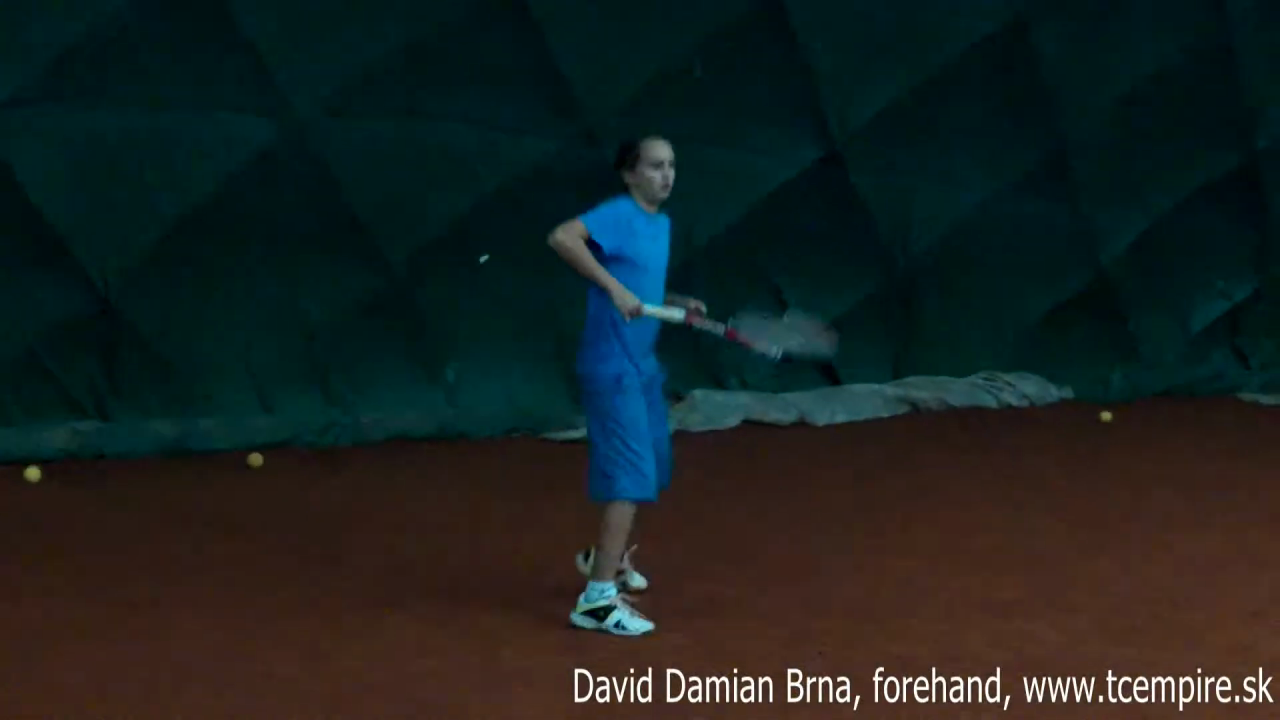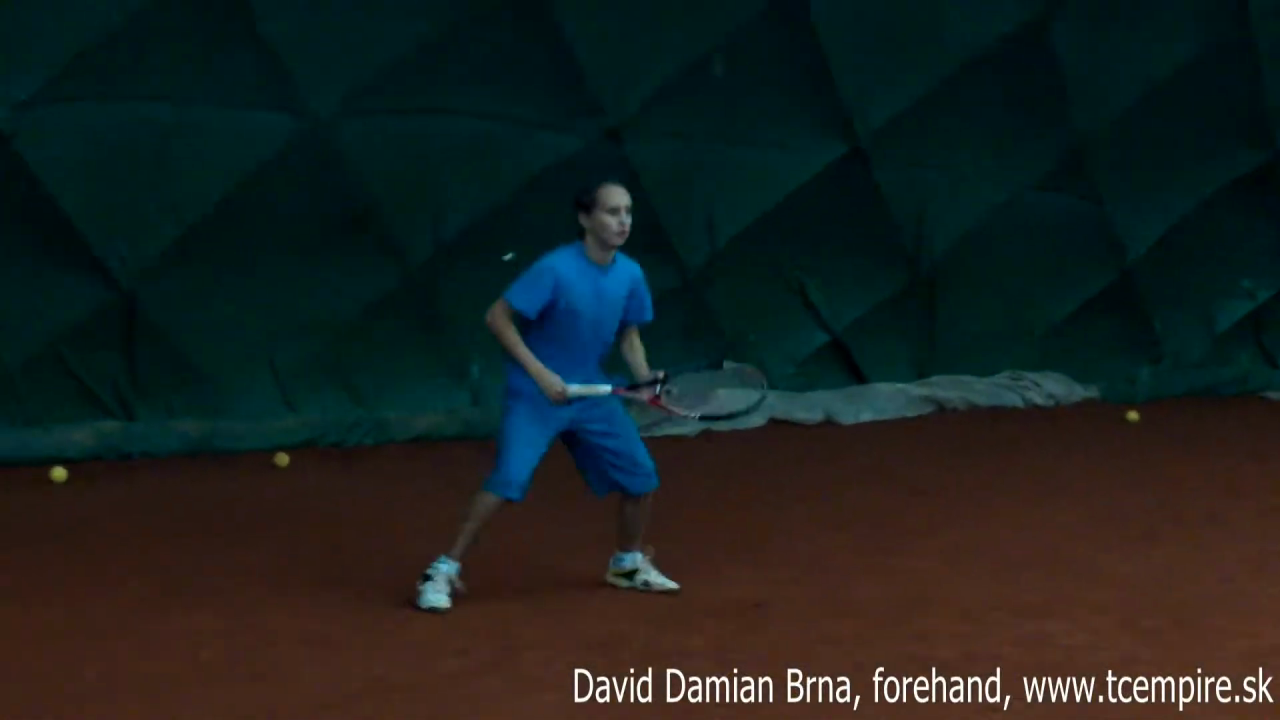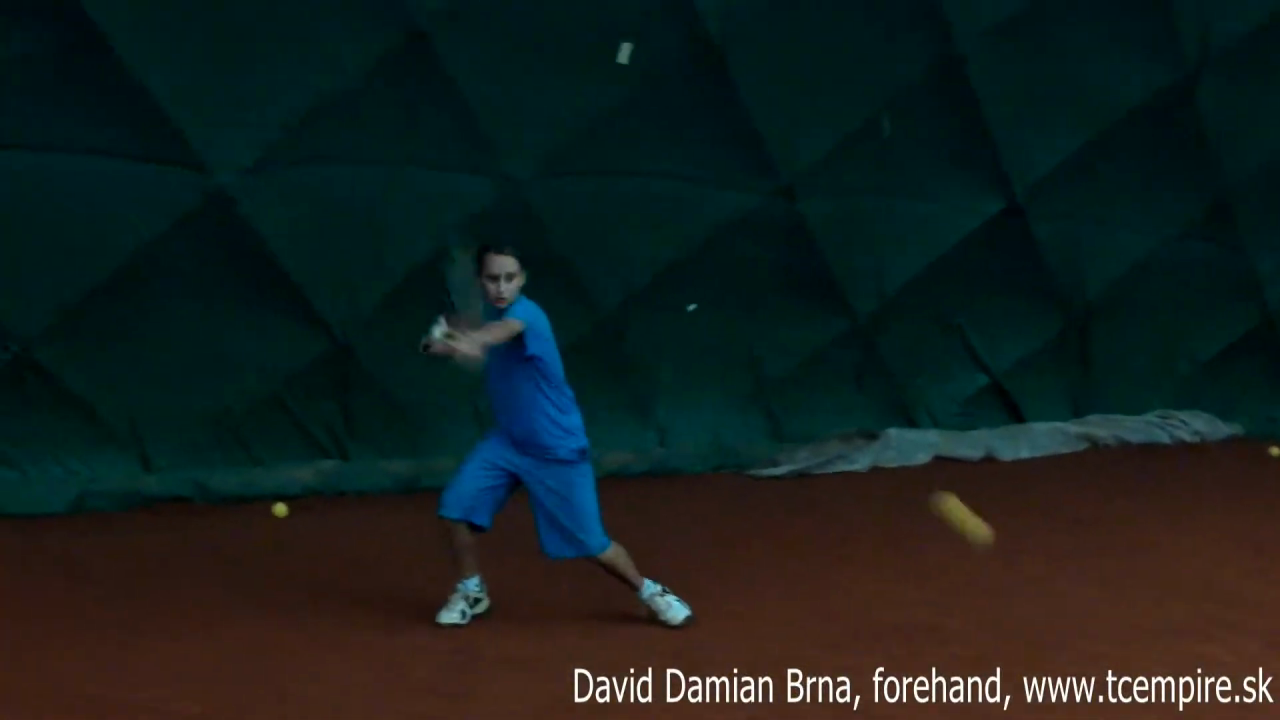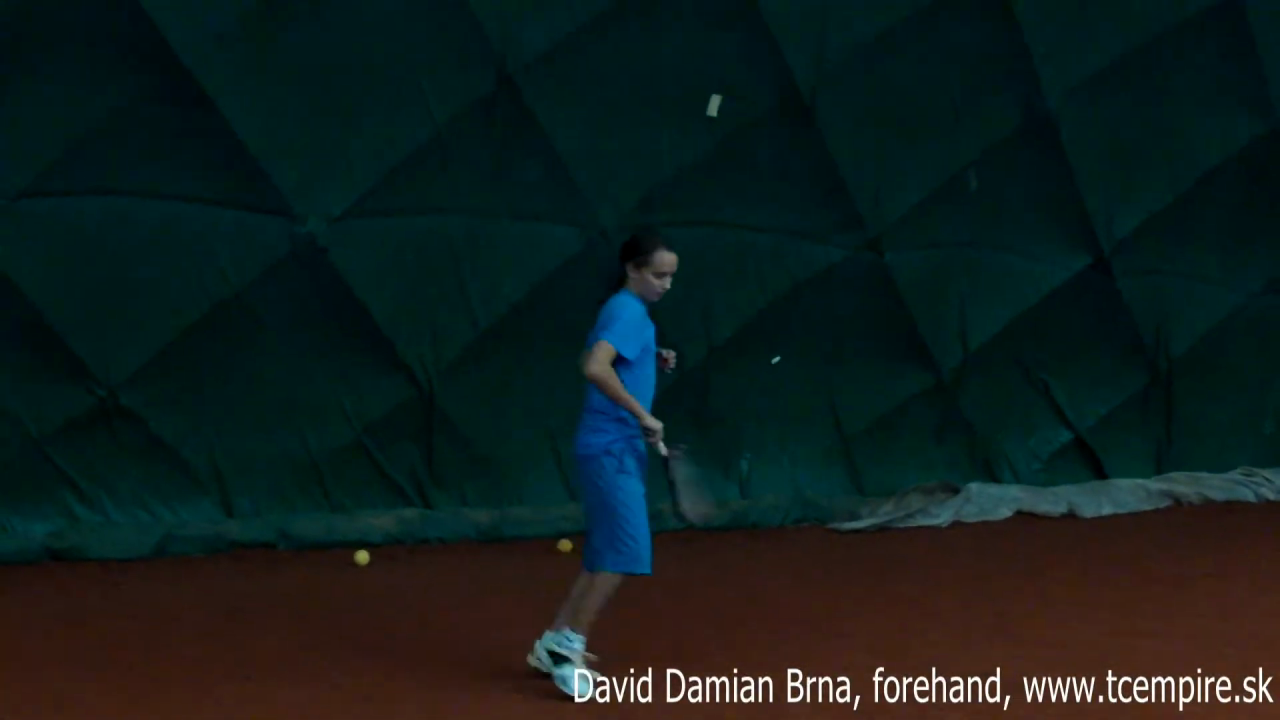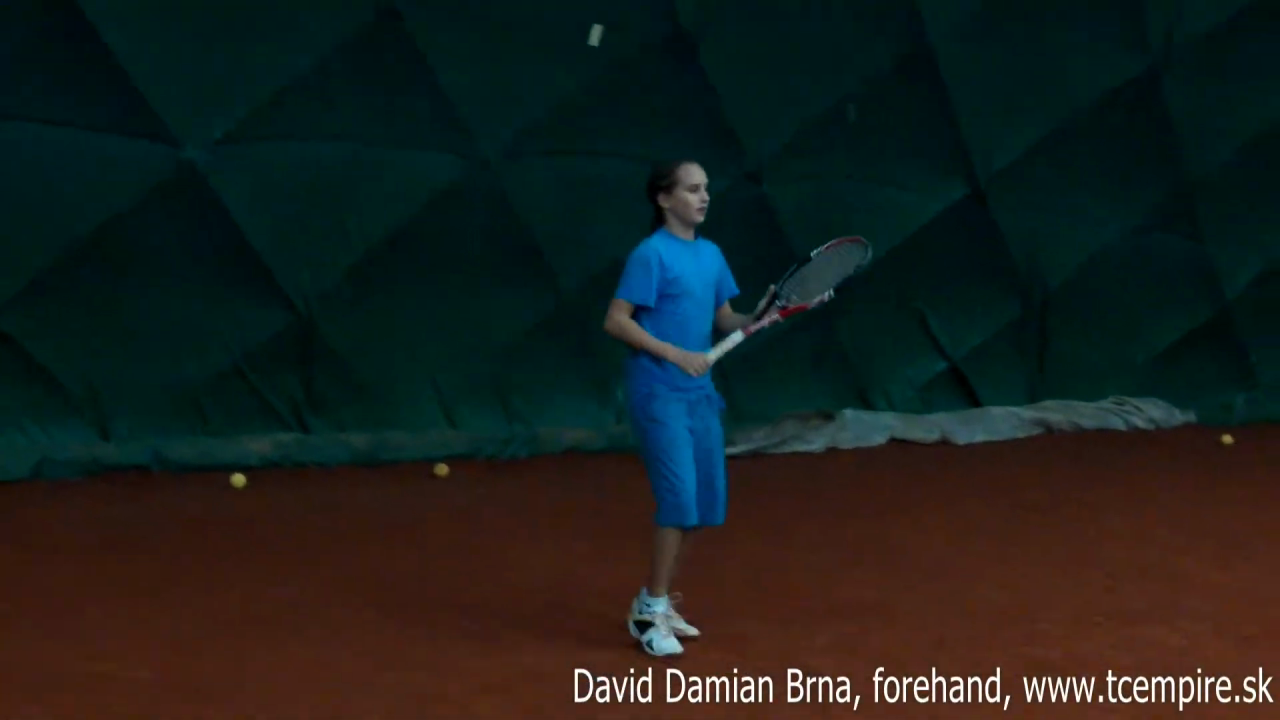
dt=1s
person 1, frame 1
left shoulder: (659, 224)
right shoulder: (618, 215)
right elbow: (561, 238)
left wrist: (679, 304)
right wrist: (615, 290)
left hip: (643, 366)
right hip: (610, 367)
left knee: (652, 470)
right knee: (627, 478)
left ankle: (601, 555)
right ankle: (599, 598)
person 1, frame 2
left shoulder: (631, 276)
right shoulder: (554, 269)
left elbow: (629, 339)
right elbow: (498, 318)
left wrist: (645, 379)
right wrist: (539, 374)
left hip: (592, 394)
right hip: (534, 392)
left knee: (640, 476)
right knee: (508, 479)
left ankle: (628, 561)
right ankle: (444, 568)
person 1, frame 3
left shoulder: (525, 313)
right shoulder: (493, 312)
left elbow: (504, 330)
left wrist: (471, 340)
right wrist: (452, 341)
left hip: (557, 449)
right hip: (505, 441)
left knee: (589, 543)
right knee: (456, 508)
left ankle: (650, 589)
right ankle: (471, 590)
person 1, frame 4
left shoulder: (630, 312)
right shoulder: (626, 313)
right elbow: (596, 369)
left wrist: (653, 362)
right wrist: (641, 414)
left hip: (623, 448)
right hip: (609, 448)
left knee: (606, 555)
right knee: (626, 554)
left ankle: (556, 644)
right ankle: (568, 645)
person 1, frame 5
left shoulder: (711, 254)
right shoulder: (651, 255)
left elbow: (723, 321)
right elbow: (615, 320)
left wrist: (756, 318)
right wrist: (672, 355)
left hip: (699, 395)
right hip: (657, 395)
left knee: (707, 503)
right knee: (679, 499)
left ankle: (662, 599)
right ankle: (649, 609)
